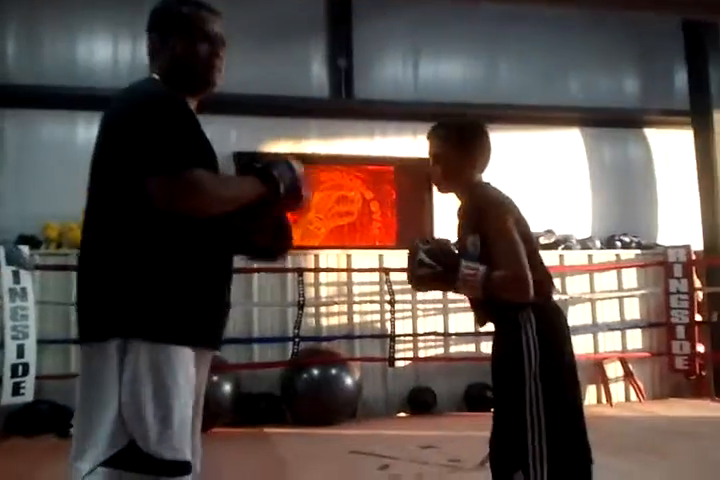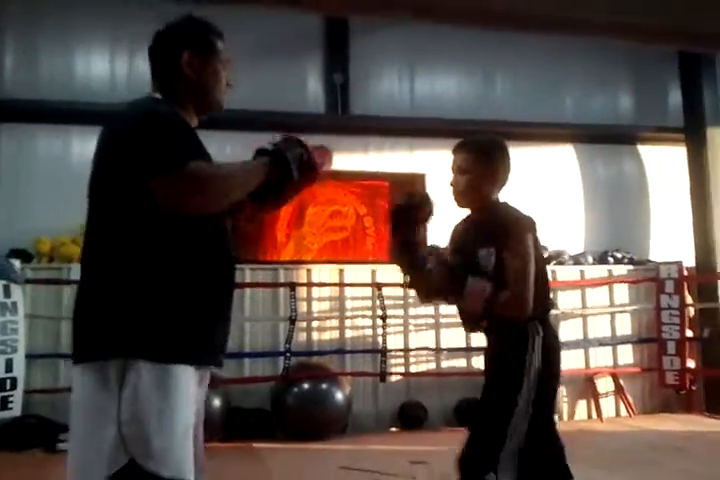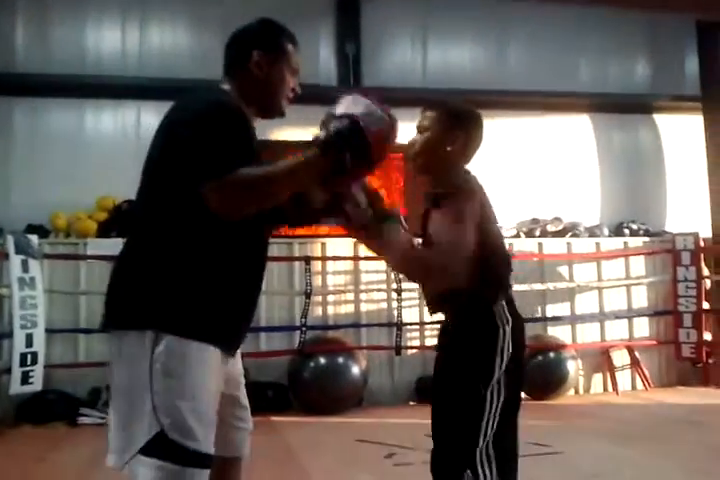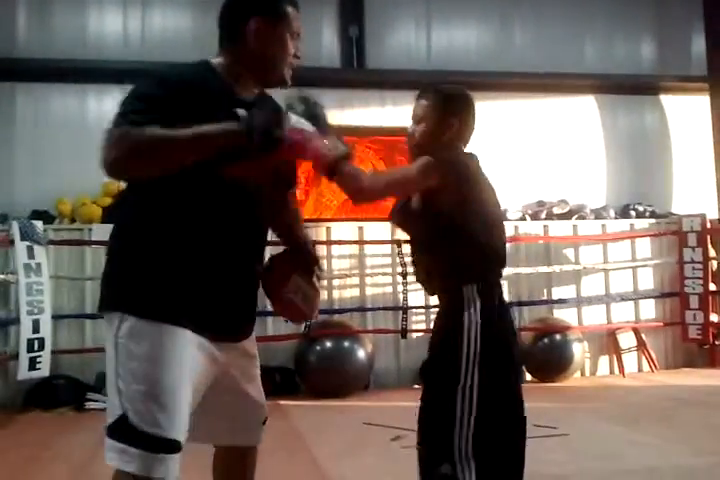
dt=0.7s
person 1, frame 1
left shoulder: (169, 113)
right shoulder: (150, 106)
right elbow: (180, 194)
left wrist: (246, 229)
right wrist: (270, 182)
left hip: (170, 321)
right hip: (140, 323)
person 1, frame 2
left shoulder: (168, 131)
right shoulder: (149, 122)
left elbow: (202, 207)
right elbow: (186, 194)
left wrist: (261, 181)
right wrist: (273, 166)
left hip: (173, 345)
right hip: (139, 346)
person 1, frame 3
left shoulder: (229, 124)
right shoulder: (210, 116)
left elbow: (246, 212)
right elbow: (230, 198)
left wrist: (309, 198)
right wrist: (323, 154)
left hip: (207, 321)
right hip: (168, 320)
person 1, frame 4
left shoulder: (267, 109)
right shoulder: (178, 87)
left elbow: (279, 202)
right elbow: (119, 157)
left wrist: (303, 256)
right wrist: (234, 134)
left hip: (227, 311)
right hip: (158, 305)
left knee: (244, 435)
person 2, frame 1
left shoulder: (492, 208)
right shoulder: (471, 209)
left elbow: (521, 286)
left wrist: (454, 273)
right wrist: (444, 269)
left hip: (531, 331)
right hip: (514, 331)
left knee: (534, 451)
right knee: (512, 449)
person 2, frame 2
left shoulder: (515, 225)
right shoulder: (465, 231)
left elbow: (520, 305)
right elbow: (431, 291)
left wrist: (460, 286)
right wrist: (408, 244)
left hip: (527, 346)
right hip: (502, 346)
person 2, frame 3
left shoulder: (464, 196)
right shoulder: (439, 196)
left elbow: (445, 271)
right elbow: (436, 270)
left wrist: (383, 227)
right wrist: (375, 219)
left hip: (491, 330)
right hip: (460, 330)
person 2, frame 4
left shoulder: (444, 167)
right shoulder: (457, 174)
left elbow: (365, 190)
left wrist: (327, 159)
right wrist: (413, 220)
left hip: (471, 316)
right hip: (460, 312)
right knee: (438, 439)
